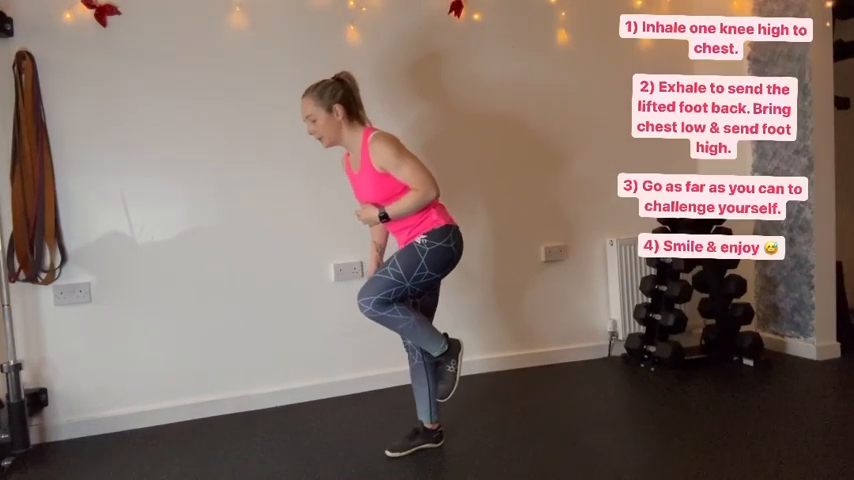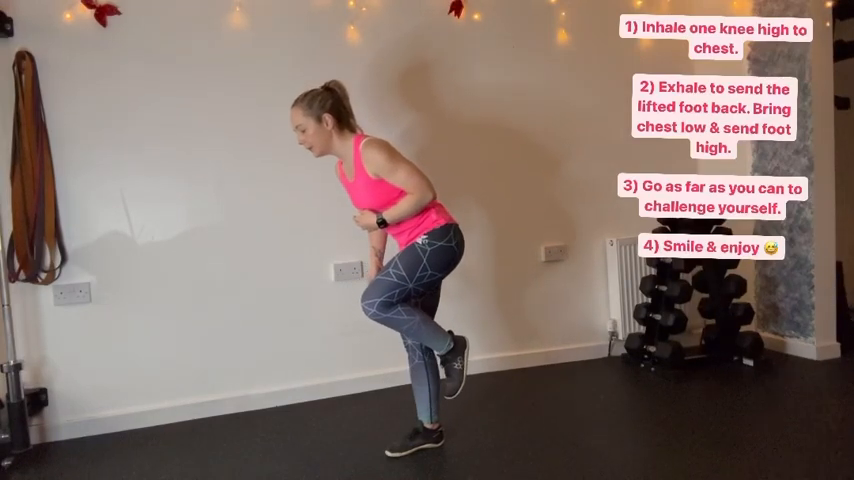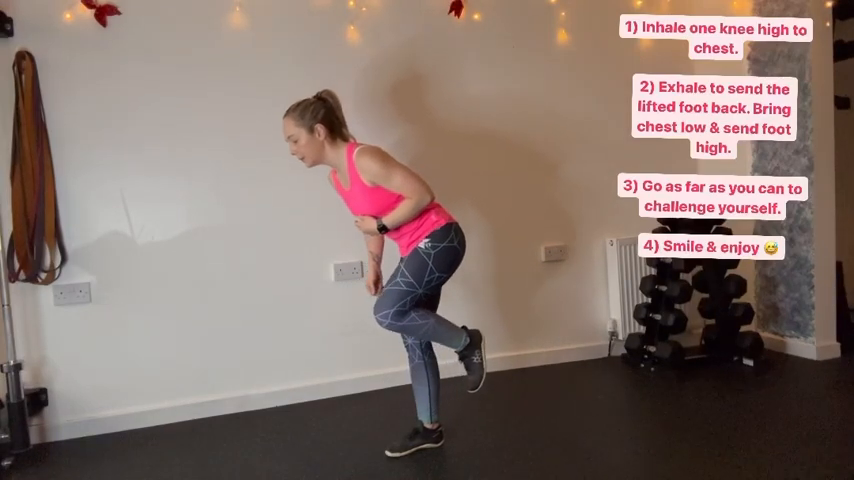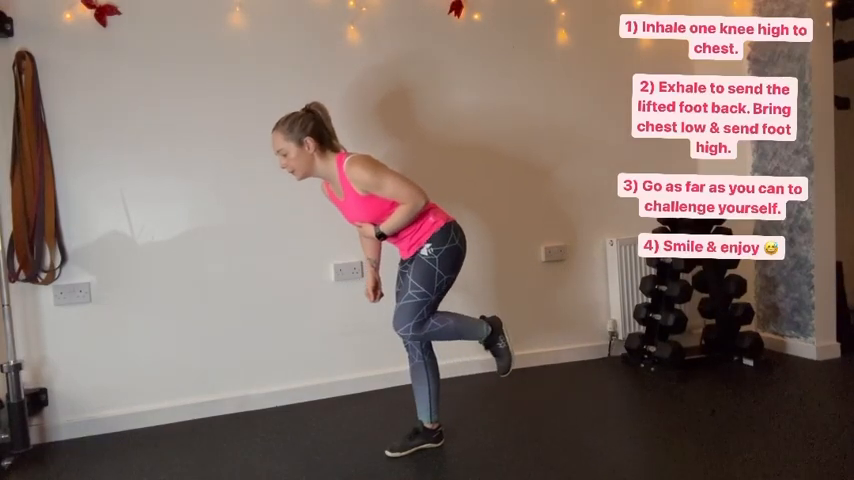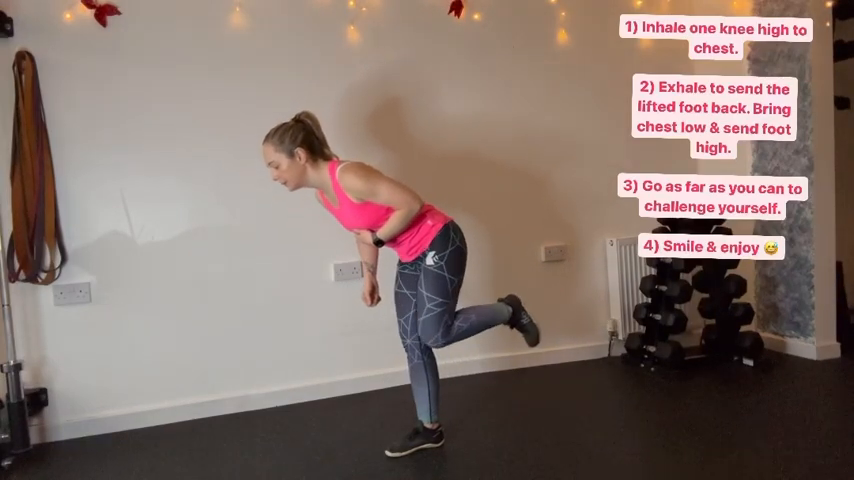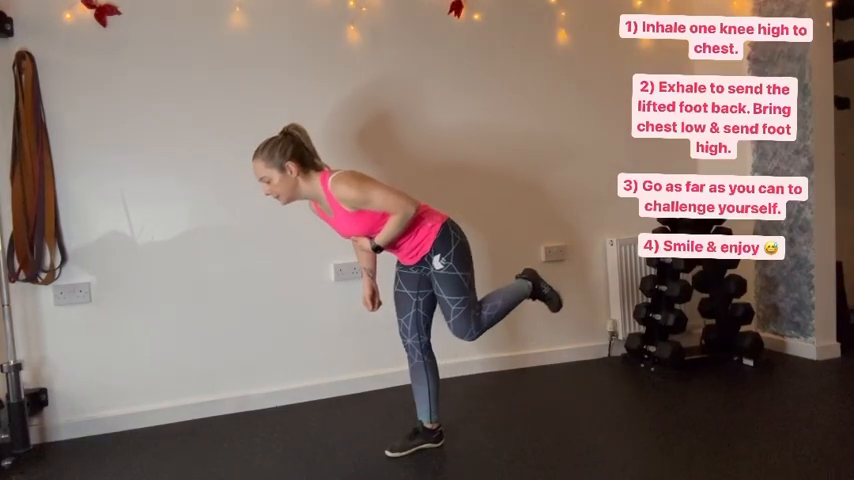
dt=0.4s
person 1, frame 1
left shoulder: (380, 144)
right shoulder: (350, 160)
left elbow: (428, 189)
left wrist: (381, 213)
right wrist: (375, 260)
left hip: (436, 240)
right hip: (417, 248)
left knee: (371, 300)
right knee: (414, 342)
left ankle: (444, 349)
right ankle: (429, 428)
person 1, frame 2
left shoulder: (372, 151)
right shoulder: (342, 168)
left elbow: (425, 192)
left wrist: (379, 220)
right wrist: (376, 262)
left hip: (437, 239)
right hip: (417, 249)
left knee: (375, 302)
right knee: (414, 341)
left ankle: (450, 346)
right ankle: (429, 428)
person 1, frame 3
left shoulder: (366, 158)
right shoulder: (336, 176)
left elbow: (422, 195)
left wrist: (380, 224)
right wrist: (373, 265)
left hip: (438, 239)
right hip: (415, 250)
left knee: (388, 312)
right knee: (414, 341)
left ankle: (466, 342)
right ankle: (429, 428)
person 1, frame 4
left shoulder: (356, 168)
right shoulder: (329, 186)
left elbow: (417, 200)
left wrist: (380, 231)
right wrist: (371, 271)
left hip: (438, 241)
right hip: (413, 254)
left knee: (407, 324)
right knee: (414, 342)
left ankle: (487, 331)
right ankle: (429, 428)
person 1, frame 5
left shoulder: (349, 176)
right shoulder: (323, 194)
left elbow: (412, 204)
left wrist: (378, 238)
right wrist: (369, 276)
left hip: (439, 244)
right hip: (411, 258)
left knee: (434, 333)
right knee: (413, 343)
left ankle: (509, 311)
right ankle: (429, 428)
person 1, frame 6
left shoulder: (342, 186)
right shoulder: (317, 203)
left elbow: (407, 208)
left wrist: (376, 244)
right wrist: (369, 281)
left hip: (439, 245)
right hip: (411, 261)
left knee: (467, 327)
right knee: (414, 344)
left ankle: (528, 285)
right ankle: (429, 429)
